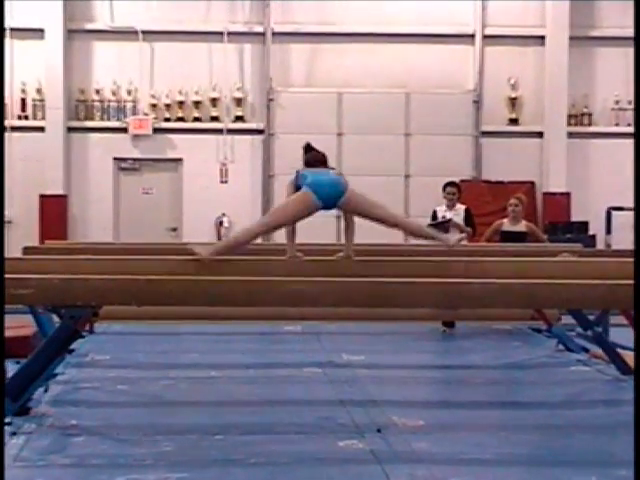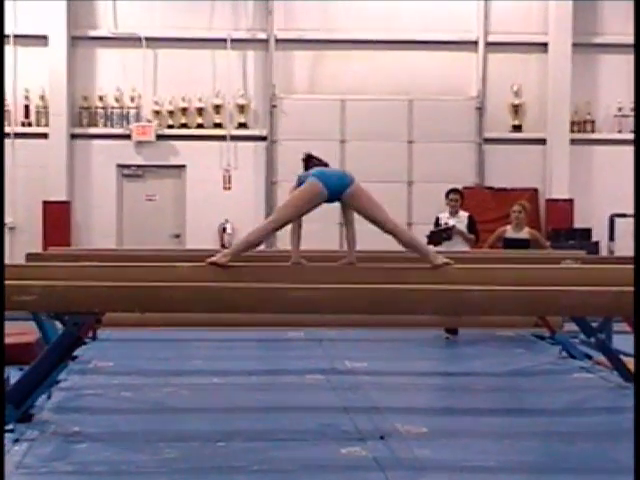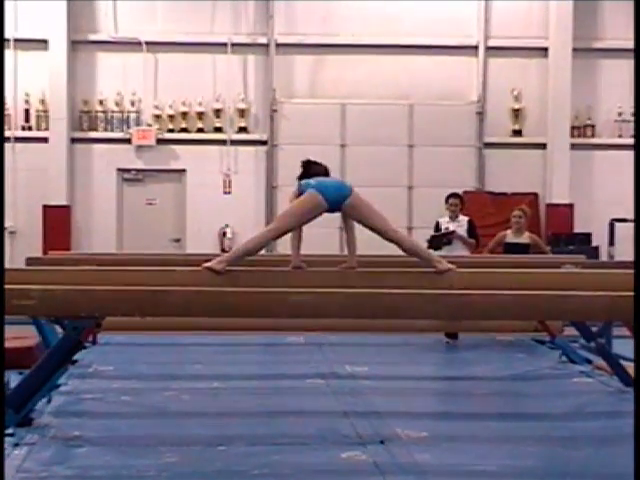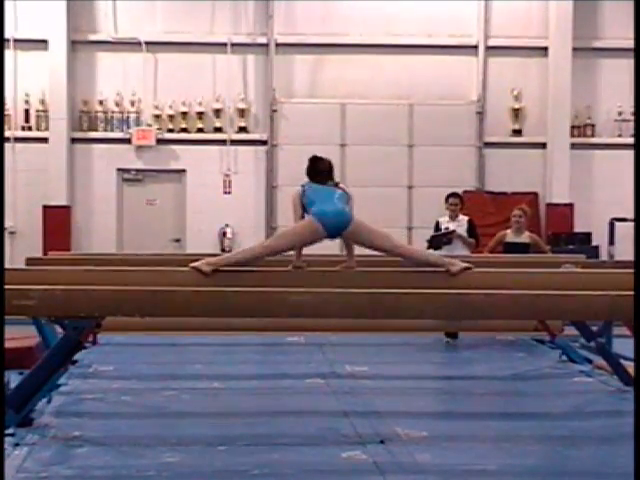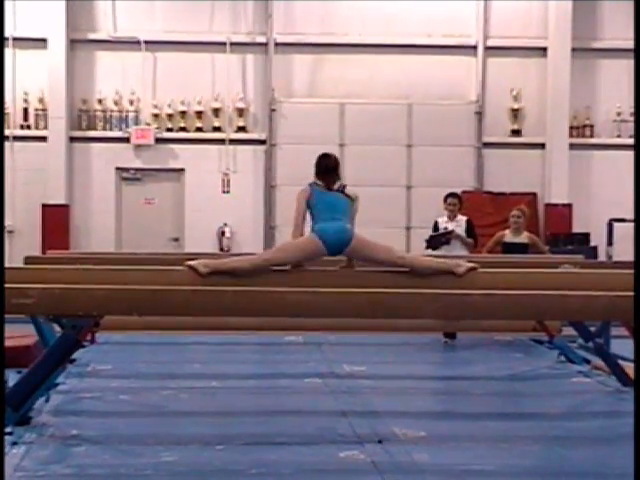
dt=0.2s
person 1, frame 1
left shoulder: (297, 178)
right shoulder: (336, 174)
left elbow: (290, 219)
right elbow: (349, 217)
left wrist: (291, 251)
right wrist: (348, 250)
left hip: (313, 191)
right hip: (339, 188)
left knee: (264, 225)
right knee: (393, 220)
left ankle: (212, 250)
right ankle: (444, 238)
person 1, frame 2
left shoulder: (301, 181)
right shoulder: (337, 172)
left elbow: (296, 223)
right elbow: (349, 222)
left wrist: (295, 255)
right wrist: (351, 256)
left hip: (319, 184)
right hip: (344, 180)
left knee: (272, 223)
right knee: (390, 225)
left ankle: (226, 254)
right ankle: (433, 256)
person 1, frame 3
left shoulder: (299, 189)
right shoulder: (337, 182)
left elbow: (295, 227)
right elbow: (349, 226)
left wrist: (296, 259)
right wrist: (352, 260)
left hip: (319, 196)
right hip: (344, 191)
left knee: (271, 231)
right knee: (393, 233)
left ankle: (223, 261)
right ankle: (437, 261)
person 1, frame 4
left shoulder: (301, 192)
right shoulder: (343, 190)
left elbow: (299, 225)
left wrist: (297, 258)
right wrist: (351, 259)
left hip: (321, 220)
right hip: (343, 219)
left knee: (266, 247)
right knee: (397, 247)
left ankle: (212, 263)
right ankle: (450, 263)
person 1, frame 5
left shoulder: (306, 191)
right shoulder: (351, 194)
left elbow: (298, 225)
left wrist: (297, 257)
right wrist: (350, 258)
left hip: (321, 237)
right hip: (346, 237)
left knee: (264, 259)
right knee: (402, 259)
left ankle: (208, 265)
right ankle: (455, 265)
person 2, frame 1
left shoulder: (465, 210)
right shoulder: (437, 211)
left elbow: (472, 232)
left wrist: (457, 225)
right wrist: (440, 228)
left ankle: (449, 321)
right ankle: (446, 321)
person 2, frame 2
left shoulder: (468, 217)
right shoulder: (440, 218)
left elbow: (475, 239)
right elbow: (434, 241)
left wrist: (460, 232)
right wrist: (442, 235)
left ankle: (452, 328)
right ankle: (449, 328)
person 2, frame 3
left shoulder: (468, 222)
right shoulder: (440, 223)
left elbow: (475, 244)
right elbow: (435, 246)
left wrist: (460, 237)
right wrist: (442, 240)
left ankle: (452, 332)
right ankle: (450, 332)
person 2, frame 4
left shoulder: (468, 221)
right shoulder: (439, 222)
left elbow: (475, 244)
right elbow: (434, 245)
left wrist: (460, 236)
right wrist: (442, 240)
left ankle: (452, 332)
right ankle: (450, 332)
person 2, frame 5
left shoulder: (466, 221)
right shoulder: (438, 222)
left elbow: (473, 244)
right elbow: (433, 245)
left wrist: (458, 236)
left ankle: (450, 332)
right ankle: (448, 332)
